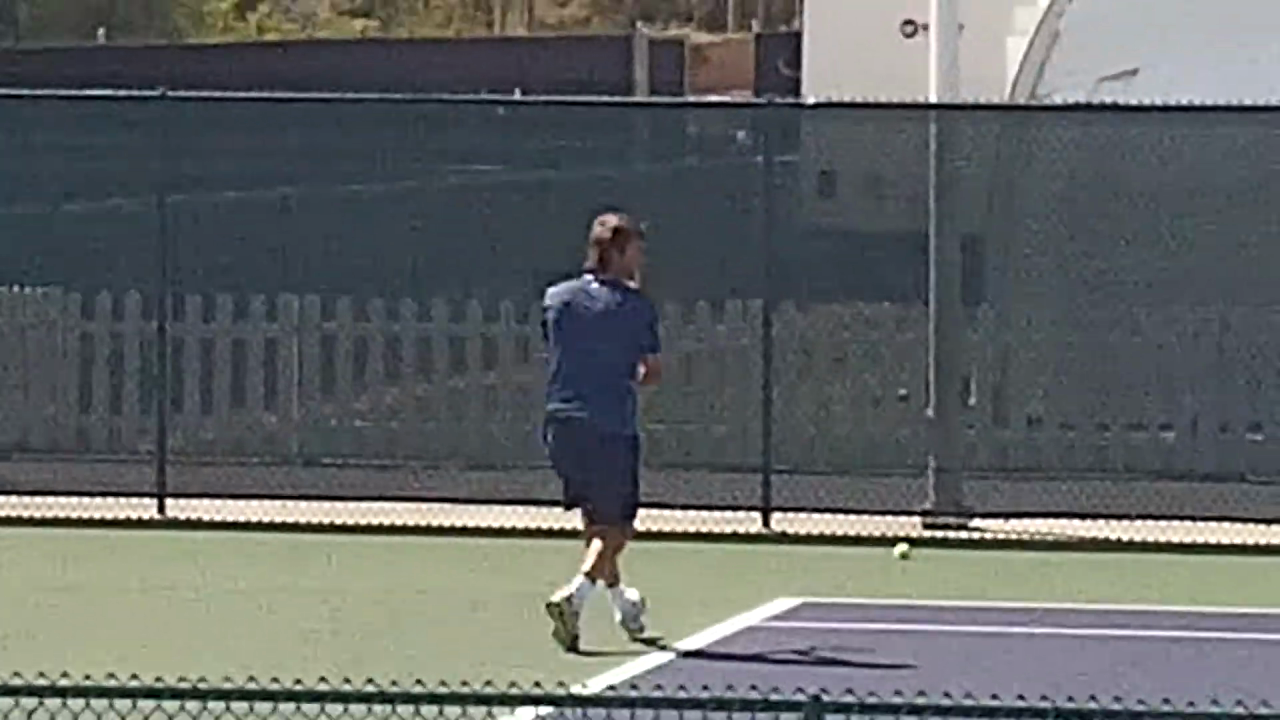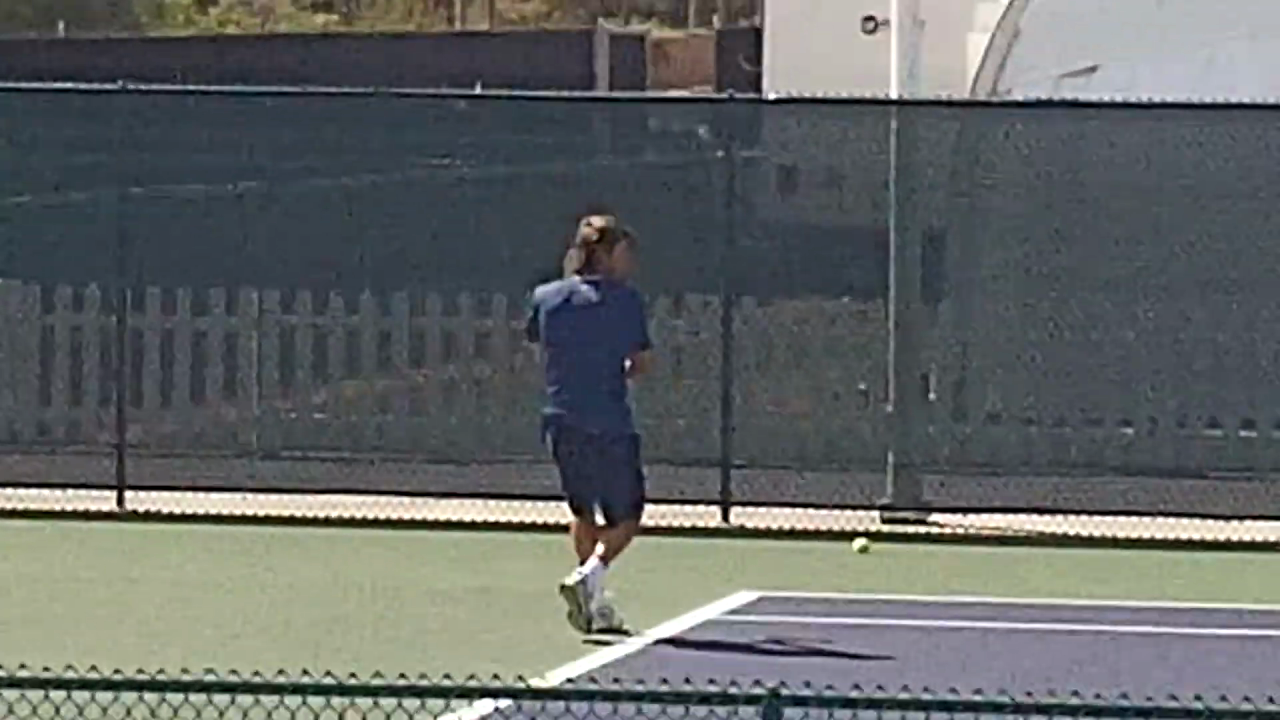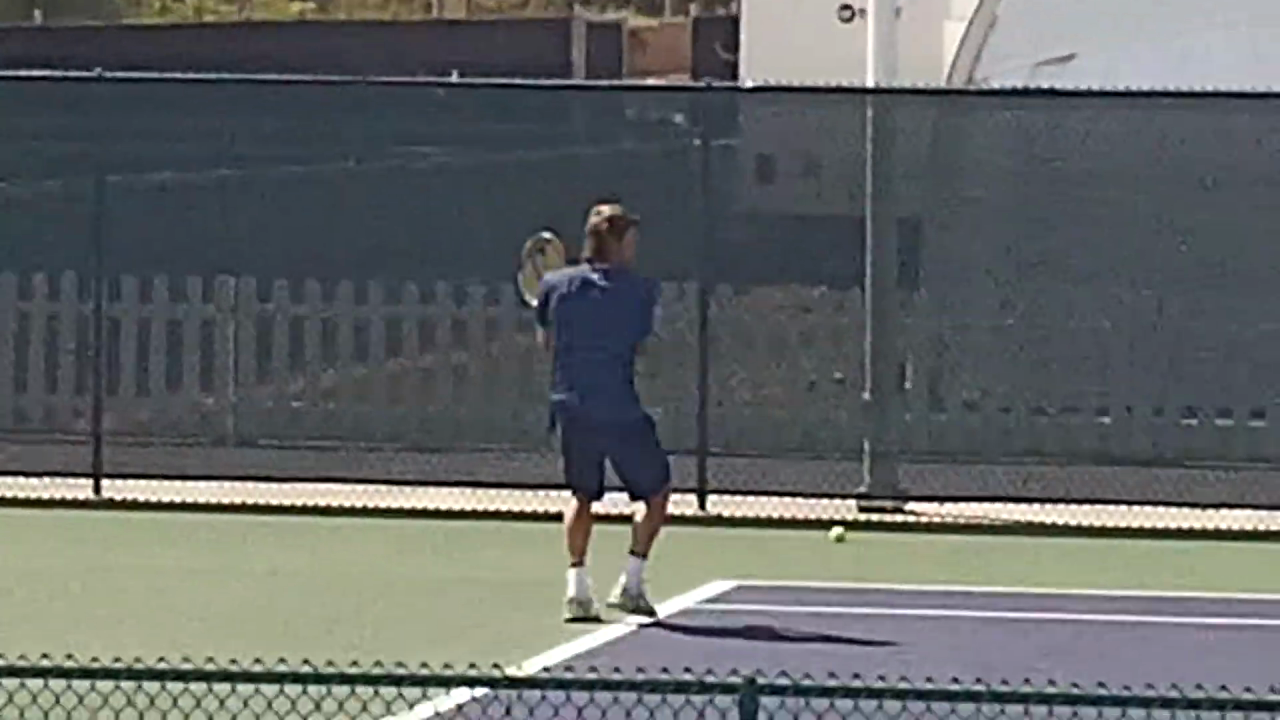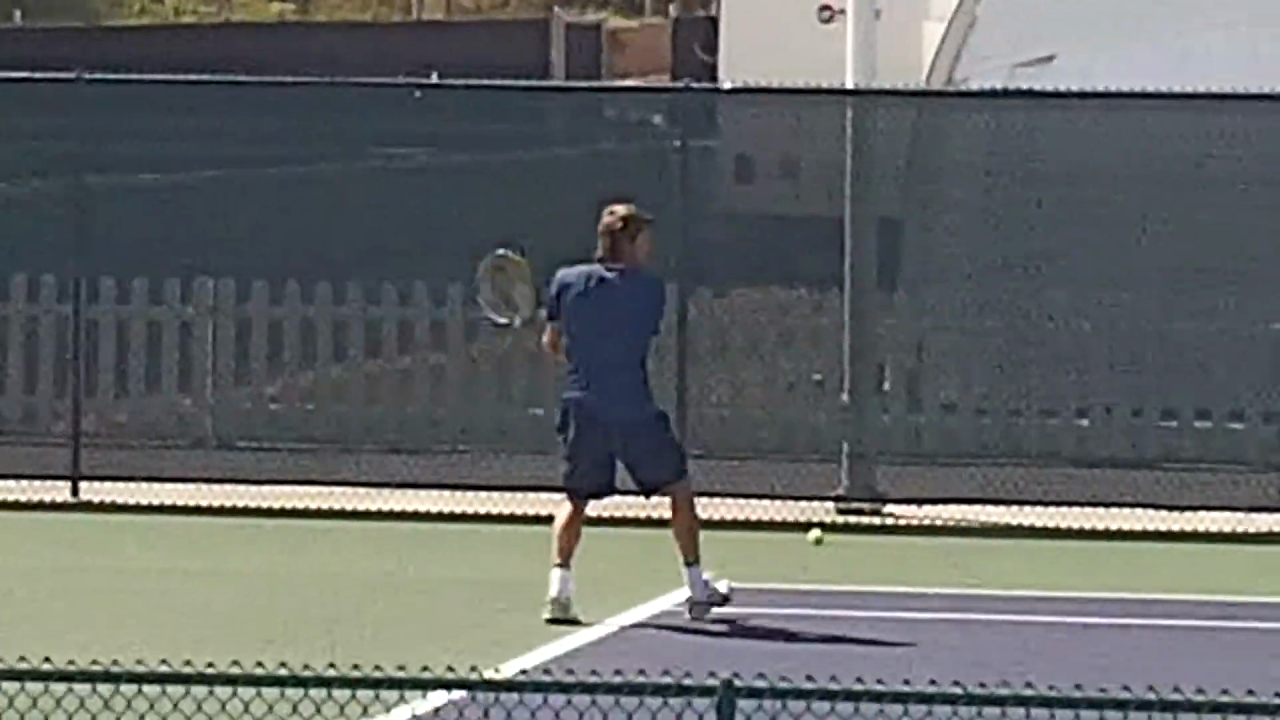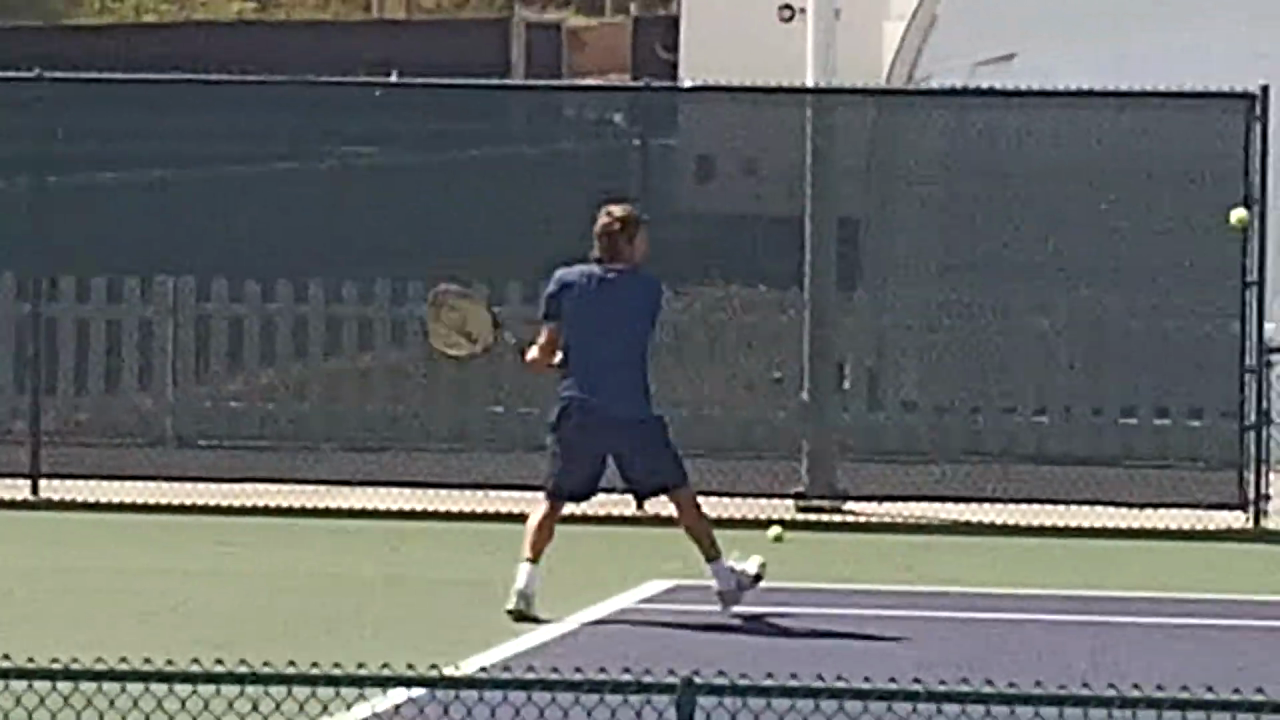
dt=0.1s
person 1, frame 1
left shoulder: (556, 297)
right shoulder: (637, 303)
right elbow: (654, 371)
left hip: (562, 423)
right hip: (611, 430)
left knee: (592, 515)
right knee: (617, 528)
left ankle: (620, 601)
right ankle: (573, 596)
person 1, frame 2
left shoulder: (545, 297)
right shoulder: (628, 301)
right elbow: (639, 365)
left hip: (562, 424)
right hip: (610, 430)
left knee: (584, 516)
right knee: (626, 521)
left ankle: (597, 605)
right ankle: (585, 581)
person 1, frame 3
left shoulder: (554, 284)
right shoulder: (639, 290)
left hip: (570, 413)
right hip: (621, 414)
left knee: (582, 501)
right knee: (657, 496)
left ankle: (578, 593)
right ankle: (631, 582)
person 1, frame 4
left shoulder: (567, 280)
right shoulder: (652, 289)
left elbow: (552, 344)
left hip: (582, 411)
right hip: (635, 413)
left knee: (576, 502)
right knee: (680, 490)
left ankle: (559, 593)
right ankle: (698, 588)
person 1, frame 5
left shoulder: (566, 282)
right shoulder: (649, 289)
left elbow: (546, 350)
left wrist: (535, 357)
left hip: (580, 413)
right hip: (633, 415)
left knee: (553, 502)
right knee: (682, 495)
left ankle: (523, 586)
right ankle: (724, 576)
